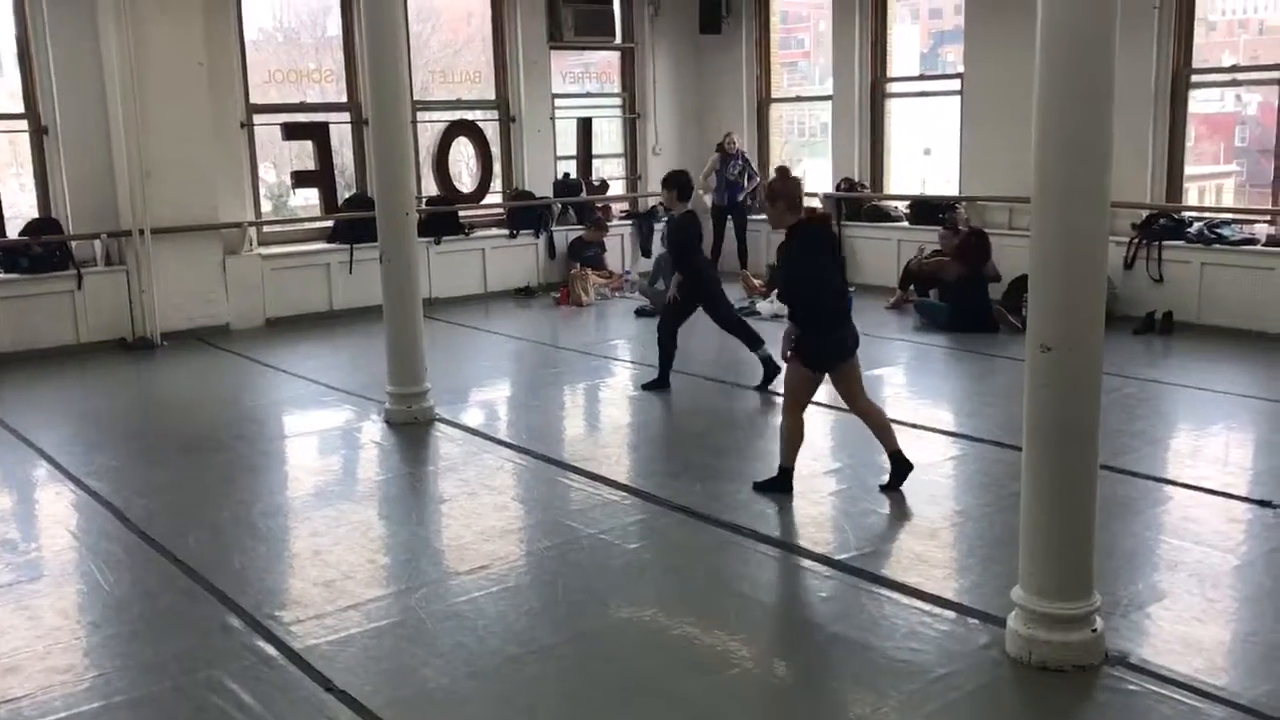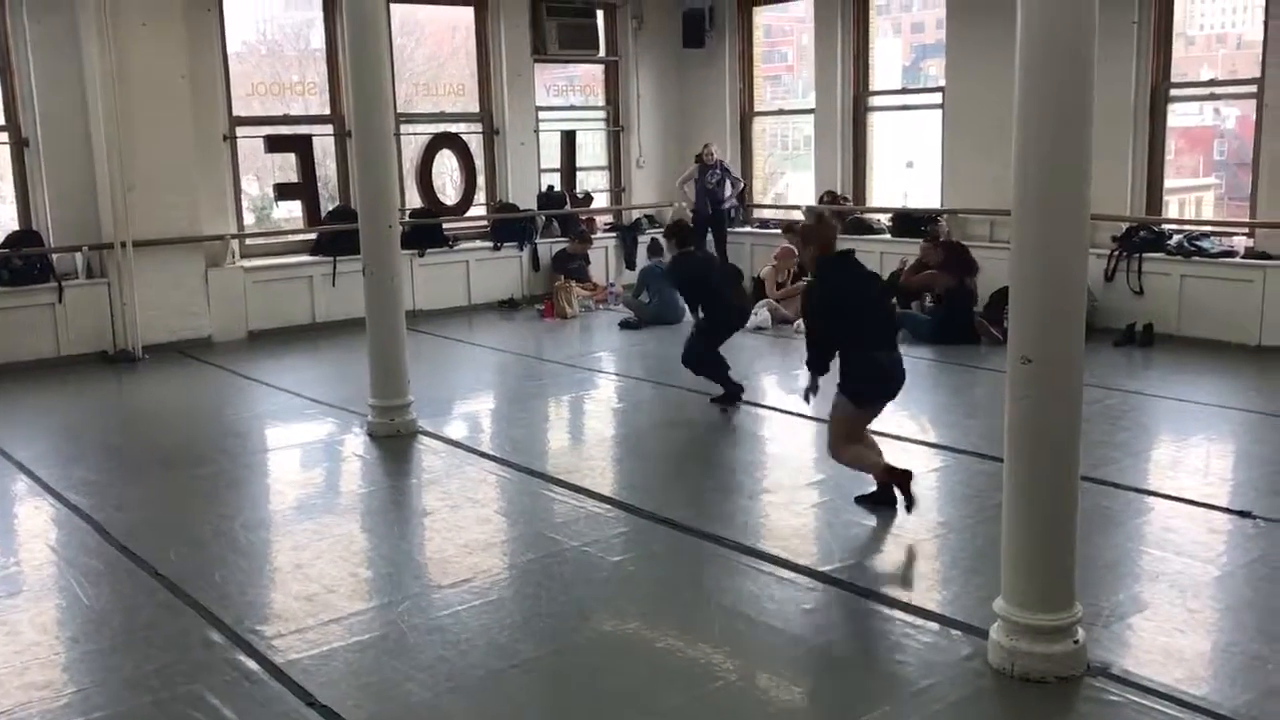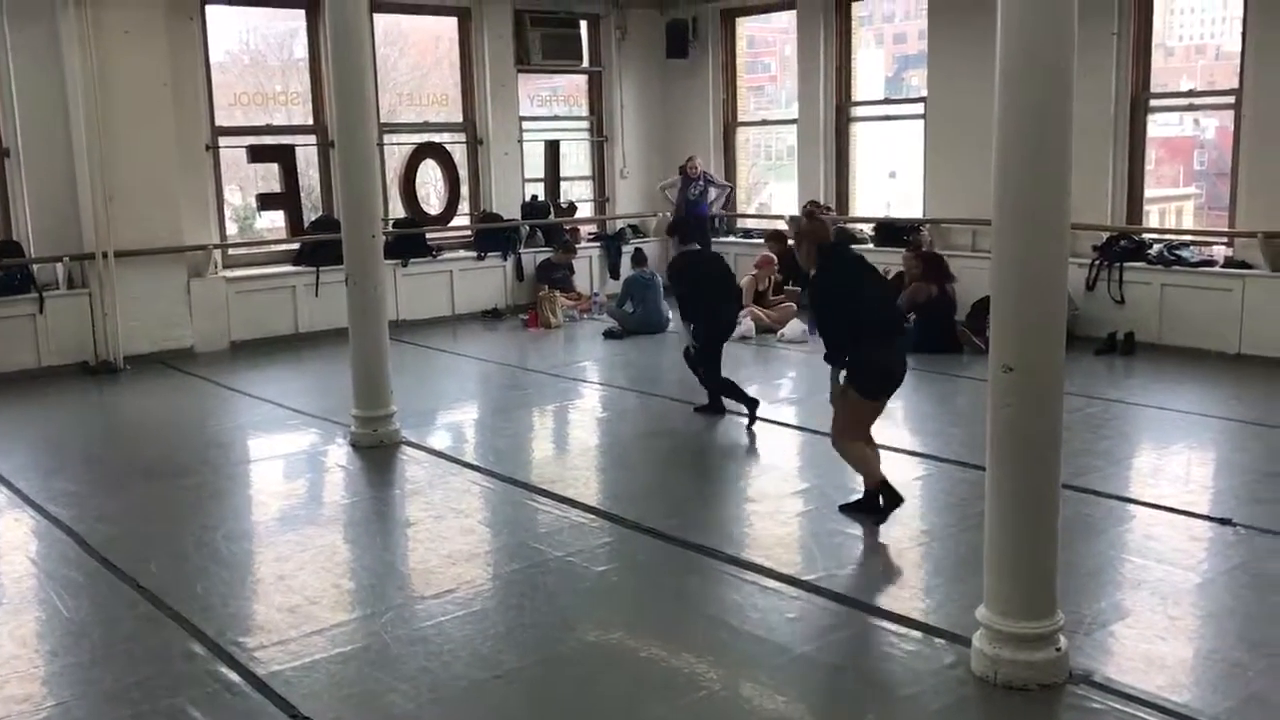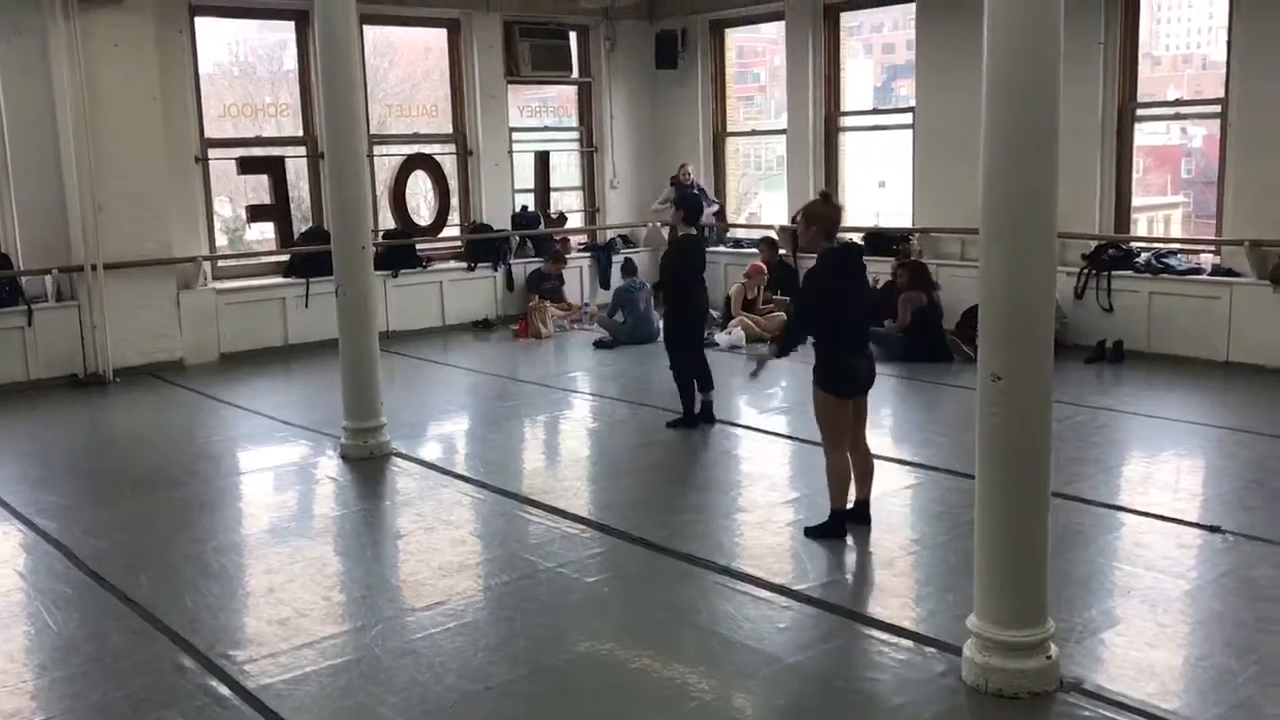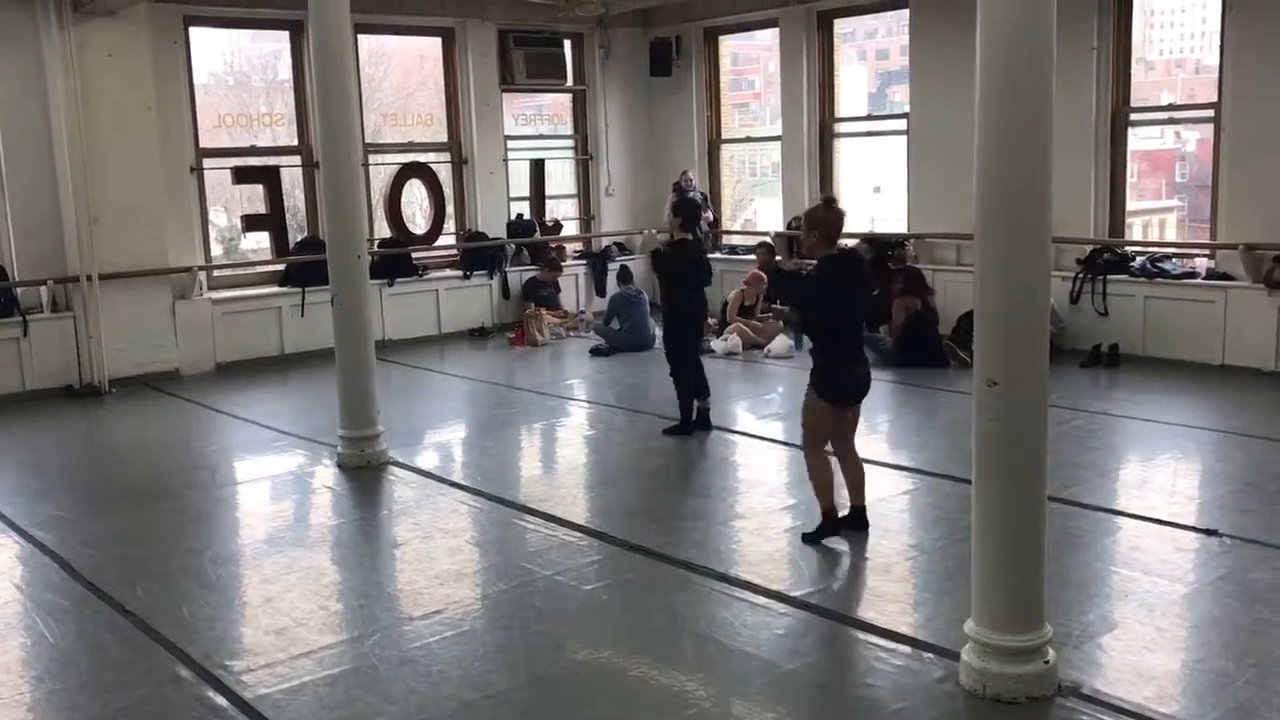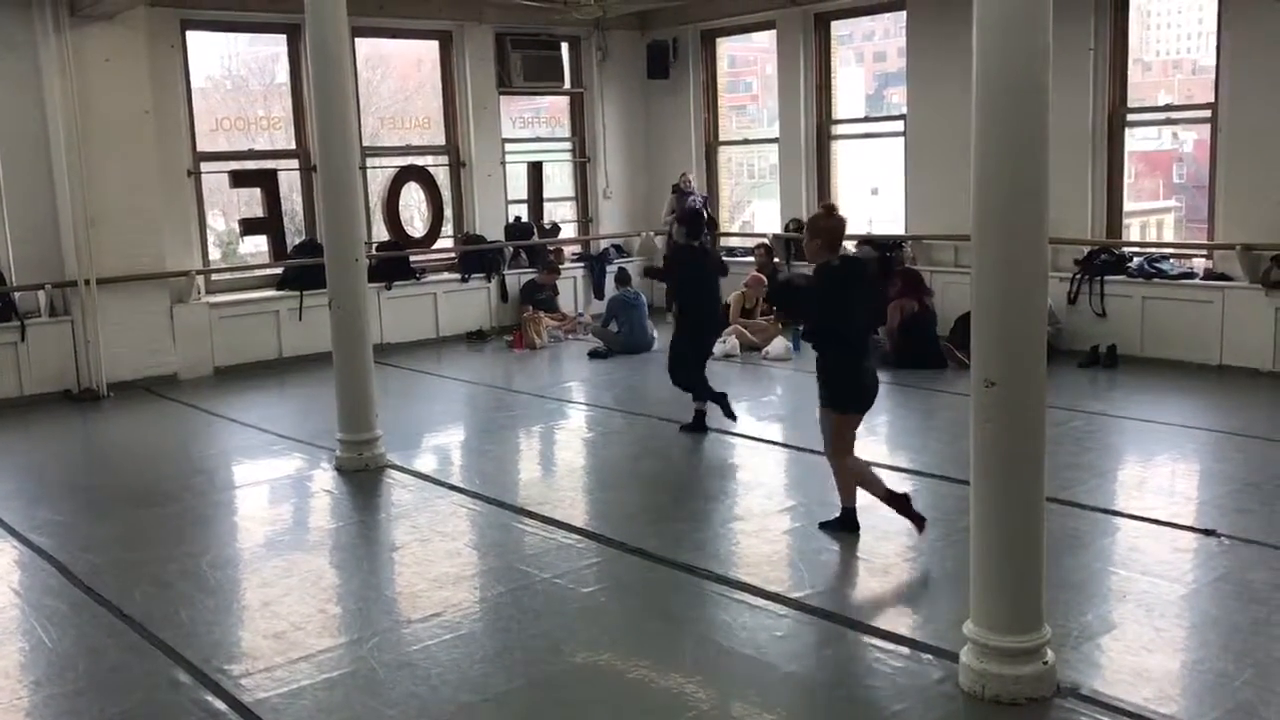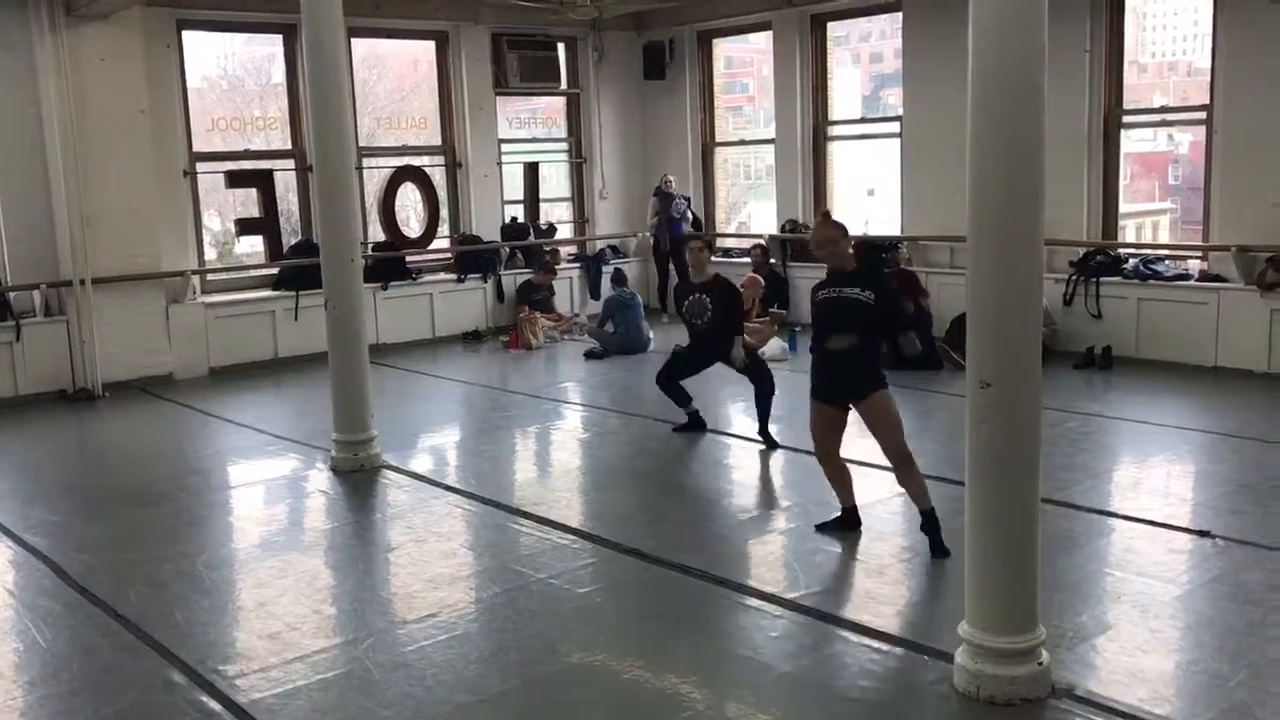
dt=0.4s
person 1, frame 1
left shoulder: (793, 247)
right shoulder: (820, 233)
left elbow: (801, 302)
left wrist: (789, 334)
left hip: (818, 338)
right hip: (843, 332)
left knee: (792, 409)
right knee: (858, 401)
left ankle: (784, 477)
right ankle: (898, 461)
person 1, frame 2
left shoulder: (816, 290)
right shoulder: (863, 275)
left elbow: (820, 340)
right elbow: (887, 318)
left wrist: (814, 377)
left hip: (862, 371)
right hip: (892, 366)
left knee: (840, 445)
right knee: (853, 432)
left ankle: (894, 476)
right ankle: (885, 490)
person 1, frame 3
left shoulder: (823, 281)
right shoulder: (857, 264)
left elbow: (833, 332)
right elbow: (892, 307)
left wrist: (835, 378)
right wrist: (891, 341)
left hip: (870, 362)
right hip: (893, 358)
left knee: (843, 438)
right knee: (860, 433)
left ankle: (886, 492)
right ankle: (871, 499)
person 1, frame 4
left shoulder: (821, 274)
right shoulder: (850, 263)
left elbow: (802, 321)
left wrist: (773, 350)
left hip: (835, 366)
right hip: (861, 361)
left knee: (835, 447)
right knee: (856, 442)
left ankle: (836, 520)
right ankle: (861, 509)
person 1, frame 5
left shoulder: (823, 277)
right shoulder: (853, 268)
left wrist: (791, 276)
left hip: (833, 371)
right hip: (856, 368)
left knee: (813, 448)
right knee: (845, 448)
left ankle: (828, 520)
right ankle: (857, 514)
person 1, frame 6
left shoulder: (824, 283)
right shoulder: (859, 272)
left elbow: (814, 332)
left hip: (840, 370)
right hip: (860, 375)
left knee: (839, 456)
right knee: (837, 451)
left ankle: (899, 503)
right ankle: (848, 516)
person 1, frame 7
left shoulder: (873, 280)
right shoulder: (820, 289)
left elbow: (893, 324)
right elbow: (819, 331)
left hip: (865, 375)
right hip: (826, 378)
left knee: (899, 453)
right knee: (825, 453)
left ankle: (930, 524)
right ankle: (849, 515)
person 2, frame 1
left shoulder: (685, 222)
right shoulder: (684, 219)
left elbow: (688, 258)
left wrist: (674, 283)
right wrist: (676, 281)
left hip: (697, 282)
right hip: (706, 280)
left knee: (667, 325)
right knee: (732, 321)
left ankle: (663, 378)
right ankle: (769, 364)
person 2, frame 2
left shoulder: (676, 266)
right shoulder: (704, 256)
left elbow: (690, 294)
right elbow: (736, 274)
left wrist: (698, 319)
left hip: (723, 313)
right hip: (741, 307)
left knee: (692, 357)
right knee: (705, 352)
left ankle: (732, 388)
right ankle: (731, 391)
person 2, frame 3
left shoulder: (677, 264)
right shoulder: (713, 258)
left elbow: (683, 298)
right elbow: (734, 290)
left wrist: (688, 331)
left hip: (710, 321)
right hip: (727, 317)
left knee: (709, 374)
right knee: (693, 355)
left ankle: (748, 402)
right ankle: (715, 402)
person 2, frame 4
left shoulder: (680, 245)
right shoulder: (696, 242)
left elbow: (671, 280)
left hip: (681, 310)
right hip: (698, 307)
left knee: (680, 362)
right knee: (697, 357)
left ankle: (689, 415)
right ankle: (707, 410)
person 2, frame 5
left shoulder: (673, 250)
right shoulder: (697, 246)
right elbow: (707, 278)
left wrist: (659, 252)
left hip: (679, 315)
right hip: (697, 311)
left knee: (680, 368)
right knee: (692, 363)
left ankle: (686, 423)
right ankle: (703, 416)
person 2, frame 6
left shoulder: (677, 255)
right shoulder: (708, 253)
left elbow: (666, 275)
right elbow: (723, 270)
left wrist: (648, 271)
left hip: (692, 321)
right hip: (713, 320)
left knee: (680, 374)
right knee: (694, 368)
left ankle: (715, 397)
right ankle: (699, 418)
person 2, frame 7
left shoulder: (723, 285)
right shoulder: (681, 288)
left elbow: (736, 317)
left wrist: (738, 346)
right wrist: (691, 341)
left hip: (727, 341)
right hip: (700, 345)
left knee: (763, 378)
right knee: (664, 378)
left ankle: (764, 429)
right ankle: (695, 419)
